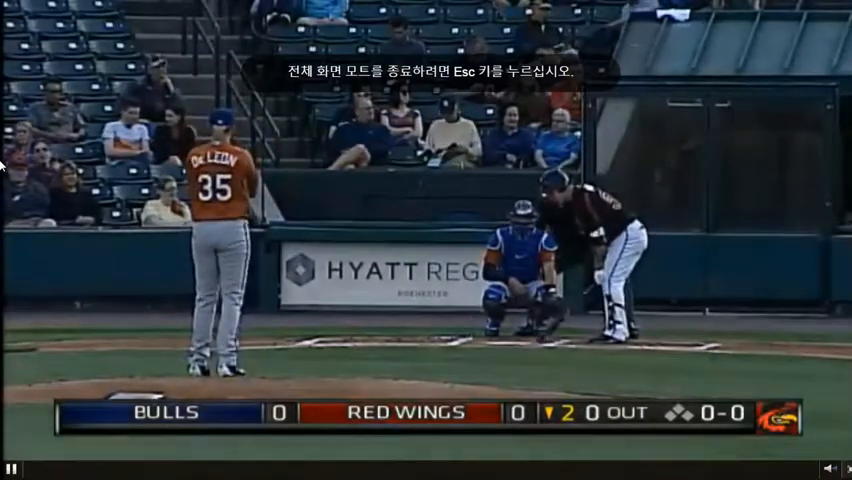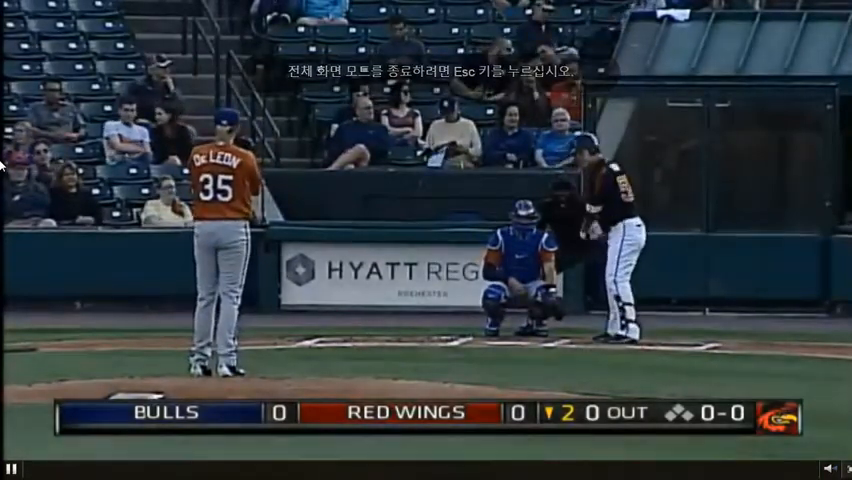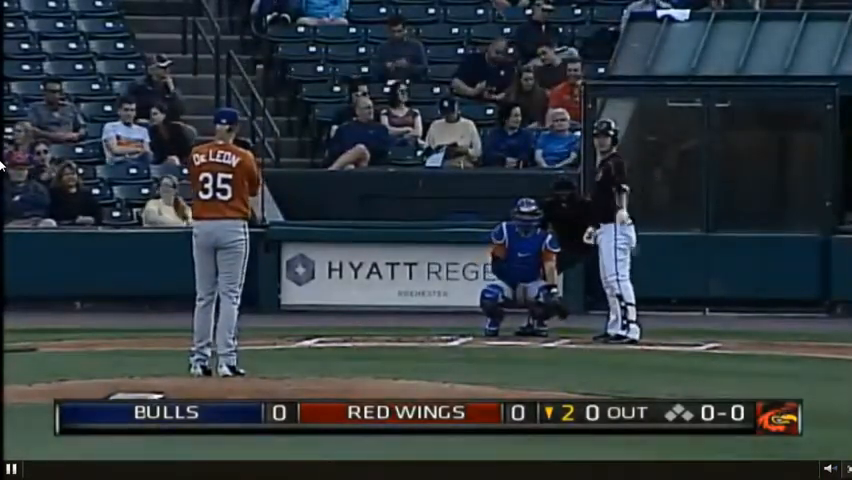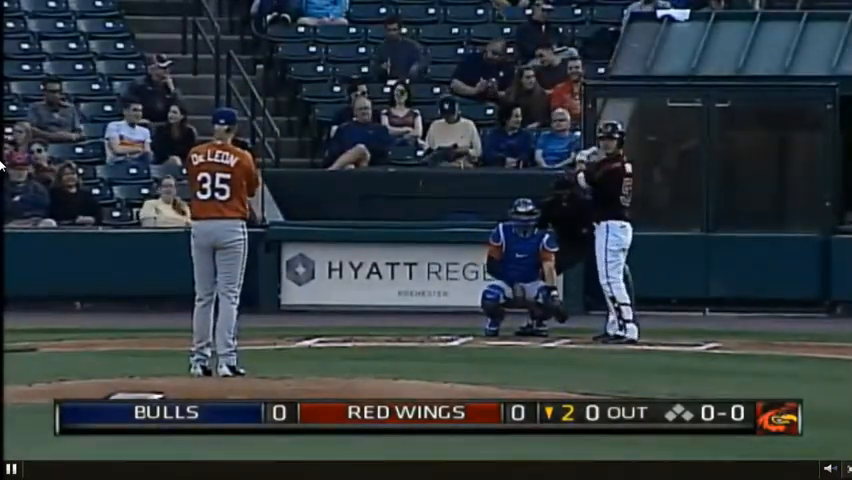
dt=1s
person 1, frame 1
left shoulder: (194, 156)
right shoulder: (241, 156)
right elbow: (253, 191)
left hip: (202, 229)
right hip: (233, 229)
left knee: (205, 297)
right knee: (232, 297)
left ankle: (198, 359)
right ankle: (226, 360)
person 1, frame 2
left shoulder: (196, 155)
right shoulder: (245, 158)
right elbow: (255, 190)
left hip: (203, 228)
right hip: (233, 228)
left knee: (205, 295)
right knee: (230, 296)
left ankle: (199, 359)
right ankle: (226, 360)
person 1, frame 3
left shoulder: (196, 155)
right shoulder: (244, 157)
right elbow: (254, 190)
left hip: (202, 227)
right hip: (232, 228)
left knee: (204, 295)
right knee: (229, 295)
left ankle: (199, 359)
right ankle: (226, 360)
person 1, frame 4
left shoulder: (194, 155)
right shoulder: (242, 158)
right elbow: (252, 190)
left hip: (200, 227)
right hip: (231, 228)
left knee: (203, 296)
right knee: (228, 296)
left ankle: (199, 359)
right ankle: (226, 360)
person 2, frame 1
left shoulder: (583, 199)
right shoulder: (577, 196)
left elbow: (598, 236)
left wrist: (598, 266)
left hip: (629, 235)
right hip: (622, 235)
left knee: (611, 281)
right knee: (609, 281)
left ankle: (616, 331)
right ankle: (622, 327)
person 2, frame 2
left shoulder: (599, 173)
right shoulder: (610, 168)
left elbow: (593, 211)
left wrist: (587, 229)
right wrist: (597, 225)
left hip: (625, 229)
right hip: (629, 228)
left knee: (616, 279)
right knee: (614, 279)
left ankle: (629, 330)
right ankle: (615, 329)
person 2, frame 3
left shoulder: (614, 163)
right shoulder: (603, 164)
left elbow: (621, 188)
left wrist: (622, 209)
right wrist: (594, 226)
left hip: (616, 228)
right hip: (606, 228)
left knee: (618, 278)
right knee: (608, 281)
left ankle: (630, 329)
right ankle: (616, 328)
person 2, frame 4
left shoulder: (612, 166)
right shoulder: (623, 164)
left elbow: (584, 181)
right elbow: (597, 177)
left wrist: (581, 163)
left hip: (610, 227)
right hip: (620, 226)
left knee: (611, 280)
right knee: (610, 280)
left ankle: (627, 329)
right ankle: (615, 328)
person 3, frame 1
left shoulder: (543, 238)
right shoulder: (500, 236)
left elbow: (549, 267)
right elbow: (487, 271)
left wrist: (551, 290)
right wrist: (509, 280)
left hip: (532, 286)
right hip: (507, 285)
left knee: (550, 300)
right knee: (491, 298)
left ankle: (534, 323)
right ankle: (494, 323)
person 3, frame 2
left shoulder: (543, 238)
right shoulder: (500, 236)
left elbow: (549, 267)
right elbow: (488, 271)
left wrist: (552, 291)
right wrist: (509, 280)
left hip: (532, 285)
right hip: (508, 285)
left knee: (550, 299)
right knee: (491, 297)
left ankle: (535, 324)
right ankle: (493, 324)
person 3, frame 3
left shoulder: (545, 238)
right shoulder: (504, 231)
left elbow: (550, 266)
right elbow: (497, 265)
left wrist: (554, 292)
right wrist: (515, 285)
left hip: (532, 284)
right hip: (508, 284)
left knee: (551, 299)
right knee: (488, 297)
left ankle: (536, 324)
right ankle: (493, 323)
person 3, frame 4
left shoulder: (543, 238)
right shoulder: (502, 233)
left elbow: (549, 267)
right elbow: (492, 265)
left wrist: (554, 293)
right wrist: (512, 284)
left hip: (532, 284)
right hip: (507, 283)
left knee: (549, 299)
right knee: (489, 298)
left ankle: (536, 324)
right ankle: (493, 323)
